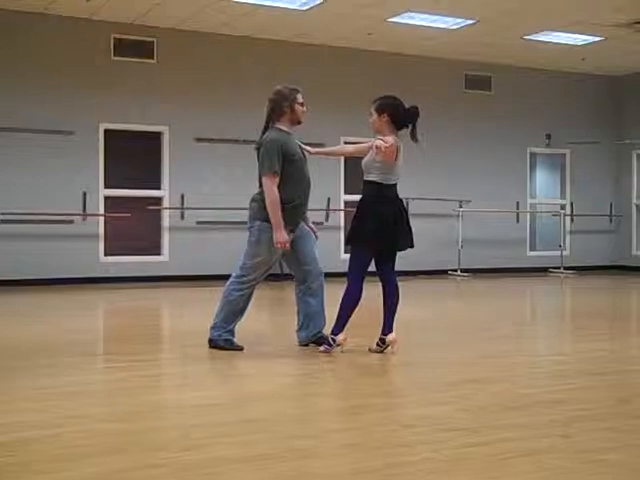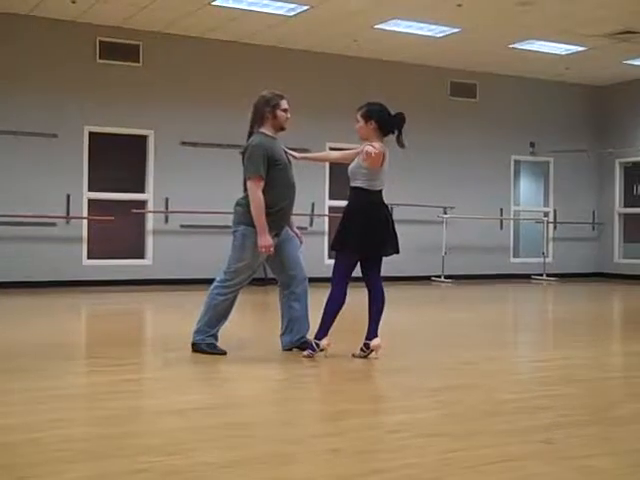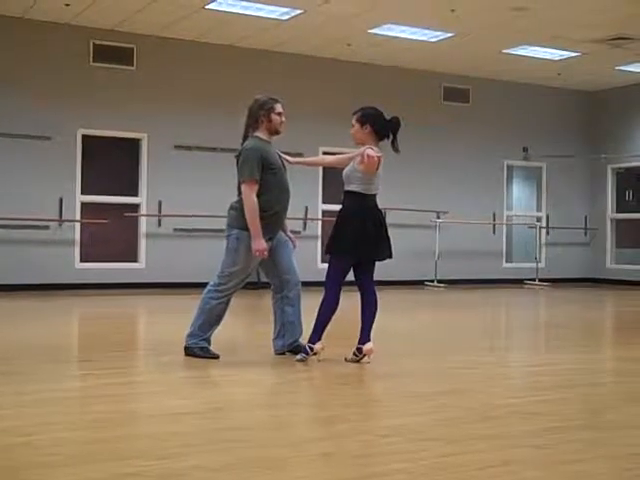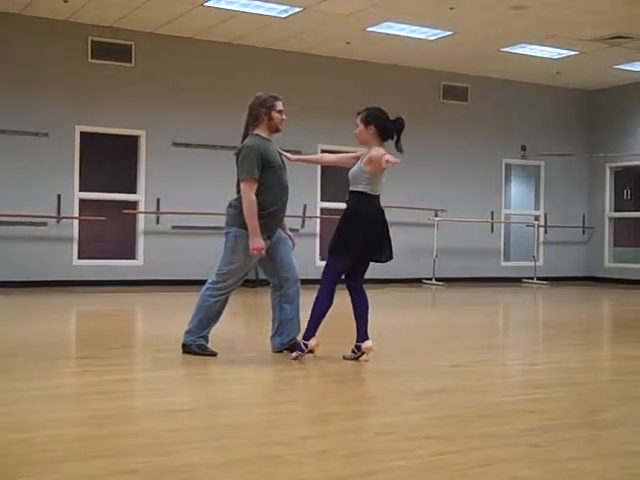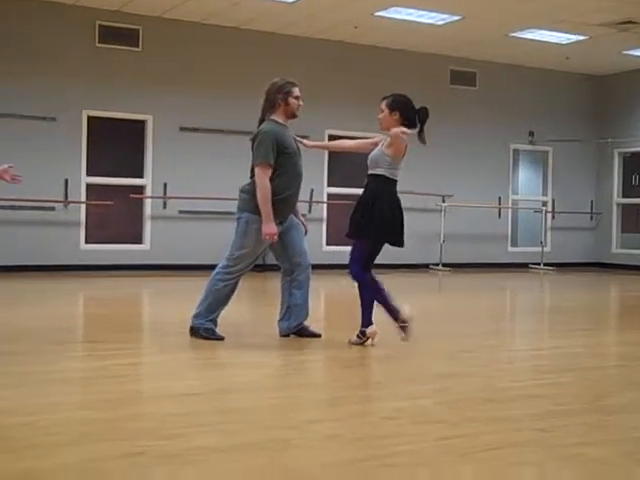
dt=0.7s
person 1, frame 1
left shoulder: (290, 139)
right shoulder: (273, 140)
right elbow: (269, 187)
left wrist: (305, 220)
right wrist: (278, 229)
left hip: (294, 224)
right hip: (270, 224)
left knee: (311, 276)
right knee: (246, 279)
left ankle: (311, 333)
right ankle: (220, 334)
person 1, frame 2
left shoulder: (275, 144)
right shoulder: (258, 145)
right elbow: (254, 191)
left wrist: (290, 225)
right wrist: (262, 233)
left hip: (279, 229)
right hip: (254, 228)
left knee: (295, 281)
right knee: (230, 283)
left ankle: (295, 338)
right ankle: (203, 337)
person 1, frame 3
left shoulder: (269, 149)
right shoulder: (253, 149)
right elbow: (248, 195)
left wrist: (284, 230)
right wrist: (256, 237)
left hip: (273, 233)
right hip: (248, 232)
left knee: (289, 284)
right knee: (224, 287)
left ankle: (288, 342)
right ankle: (196, 341)
person 1, frame 4
left shoulder: (270, 146)
right shoulder: (253, 147)
right elbow: (247, 193)
left wrist: (284, 228)
right wrist: (254, 235)
left hip: (272, 231)
right hip: (246, 231)
left knee: (288, 282)
right knee: (222, 285)
left ankle: (285, 339)
right ankle: (194, 339)
person 1, frame 5
left shoulder: (286, 133)
right shoulder: (269, 132)
right elbow: (262, 178)
left wrist: (297, 215)
right wrist: (267, 221)
left hip: (284, 217)
right hip: (258, 215)
left knee: (299, 267)
right knee: (233, 269)
left ankle: (293, 323)
right ankle: (202, 322)
person 2, frame 1
left shoulder: (389, 143)
right shoulder: (382, 143)
left elbow: (385, 152)
right elbow: (348, 150)
left wrist: (381, 148)
right wrist: (315, 151)
left hip: (375, 211)
right hip: (387, 212)
left knee: (355, 276)
right knee: (387, 275)
left ankle: (337, 333)
right ankle: (387, 333)
person 2, frame 2
left shoulder: (375, 150)
right shoulder: (369, 150)
left elbow: (372, 159)
right elbow: (334, 156)
left wrist: (370, 153)
right wrist: (301, 156)
left hip: (362, 217)
right hip: (373, 217)
left knee: (339, 280)
right knee: (373, 280)
left ankle: (320, 338)
right ankle: (371, 338)
person 2, frame 3
left shoulder: (369, 155)
right shoulder: (360, 156)
left elbow: (371, 159)
right elbow: (327, 160)
left wrist: (369, 153)
right wrist: (294, 160)
left hip: (355, 221)
right hip: (366, 222)
left knee: (332, 284)
right knee: (366, 284)
left ankle: (314, 342)
right ankle: (364, 342)
person 2, frame 4
left shoulder: (374, 155)
right shoulder: (365, 156)
left elbow: (381, 155)
right elbow: (331, 158)
left wrist: (387, 157)
right wrist: (296, 158)
left hip: (359, 221)
right hip: (367, 222)
left knee: (328, 281)
right knee: (354, 282)
left ankle: (309, 338)
right ankle: (362, 340)
person 2, frame 5
left shoulder: (396, 141)
right shoulder: (383, 141)
left elbow: (397, 134)
right elbow: (348, 144)
left wrist: (400, 130)
right wrist: (313, 144)
left hip: (380, 205)
right hip: (377, 205)
left knee: (358, 269)
right knee: (362, 268)
left ankle: (397, 316)
right ankle: (367, 326)
